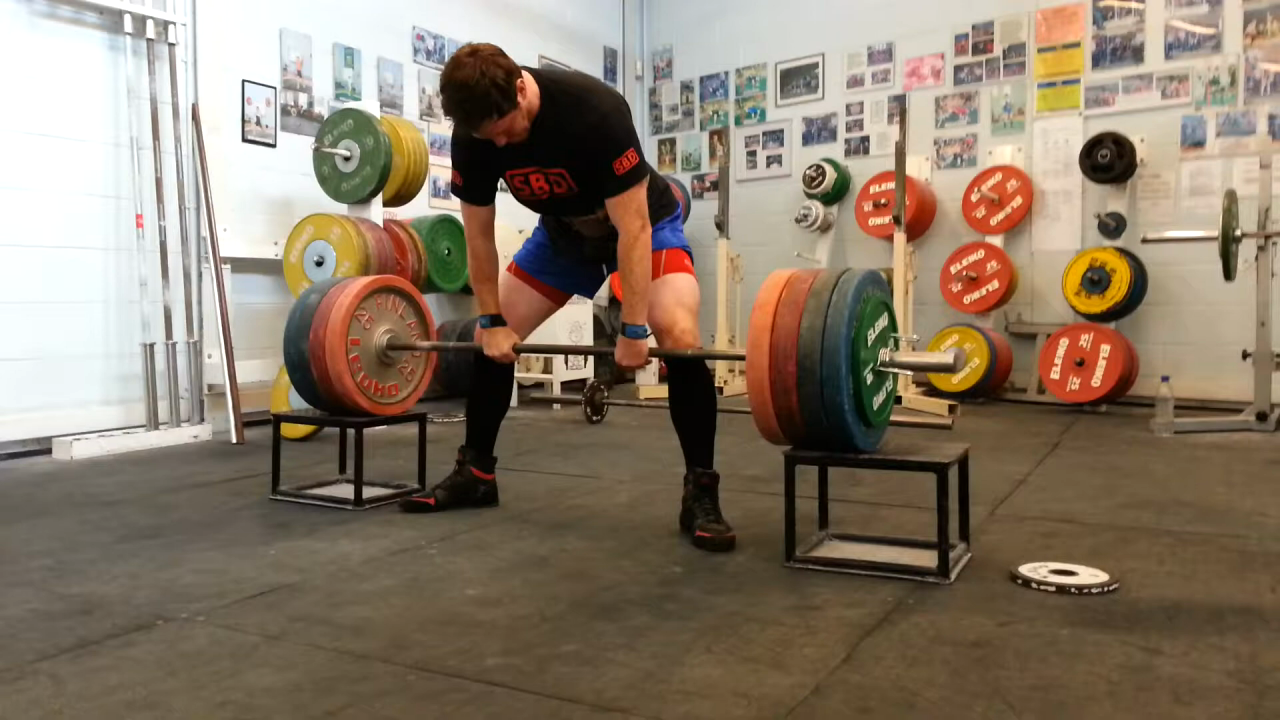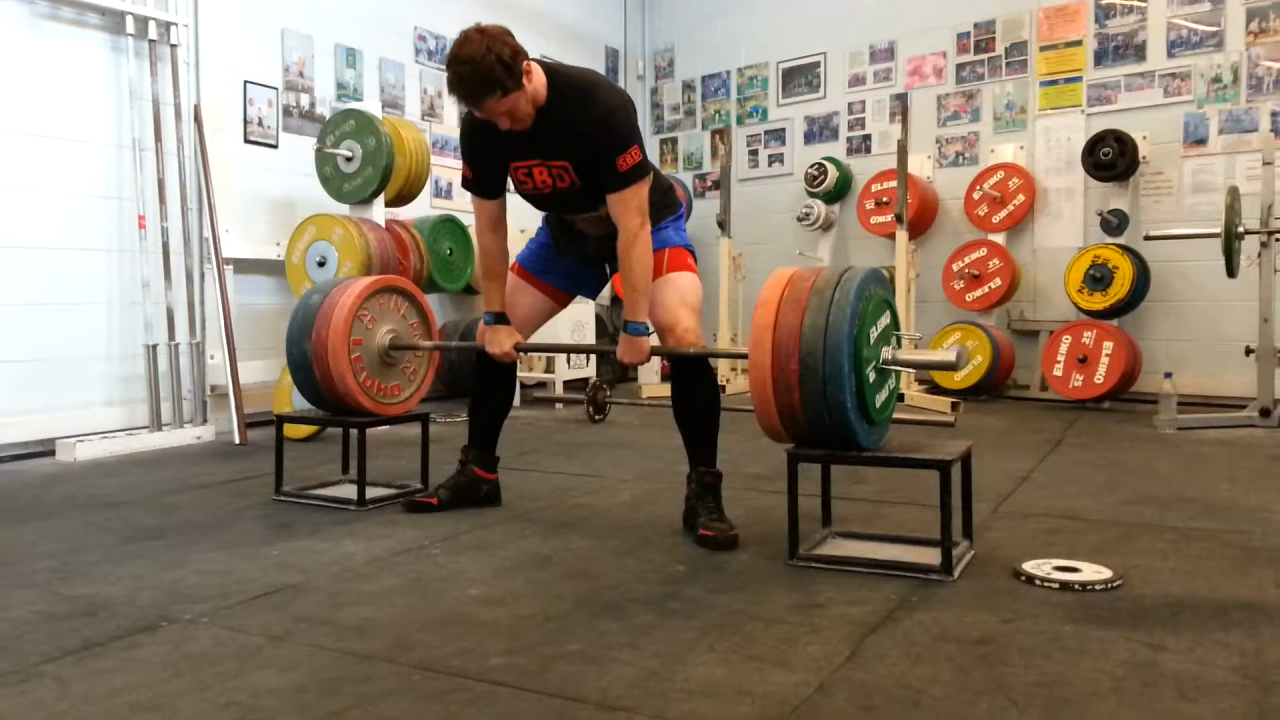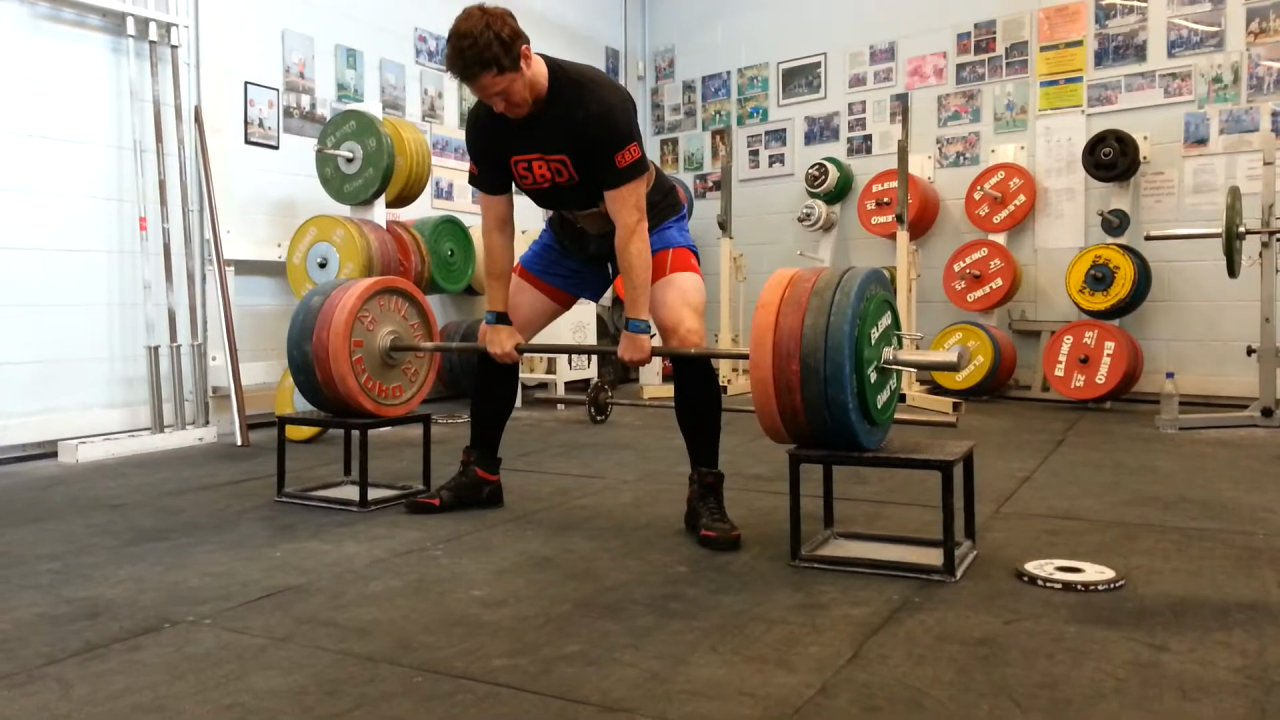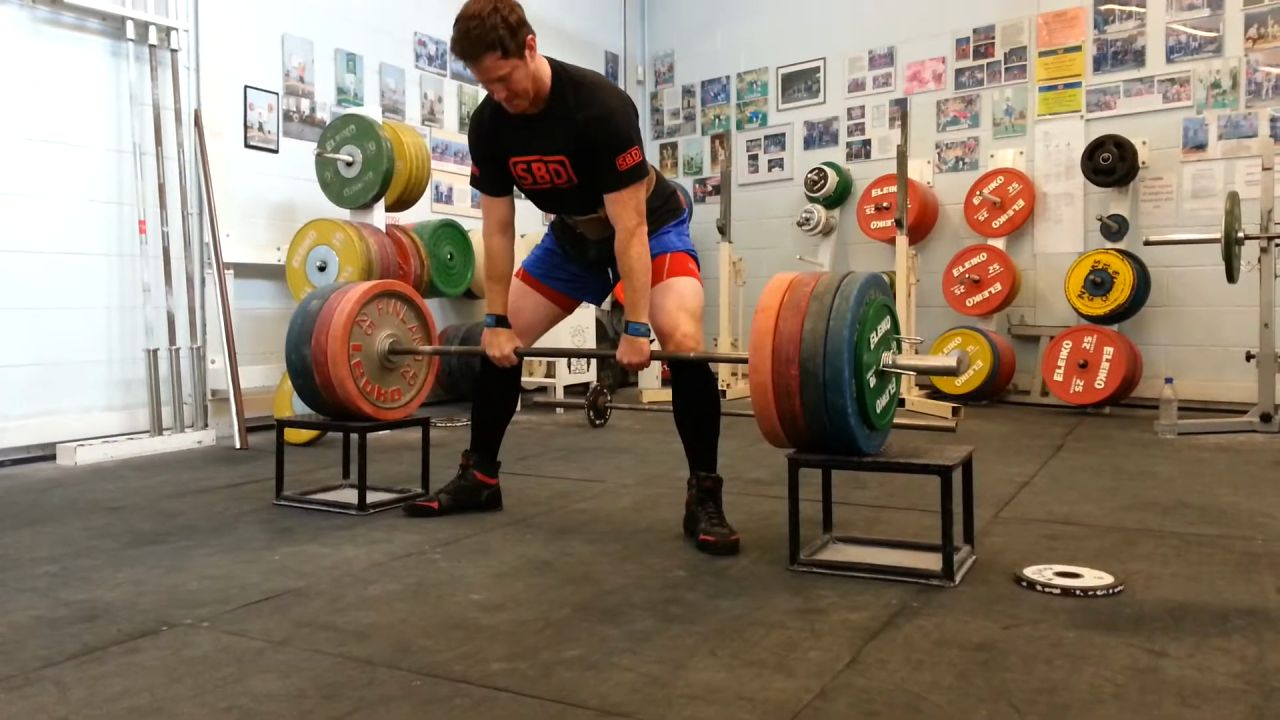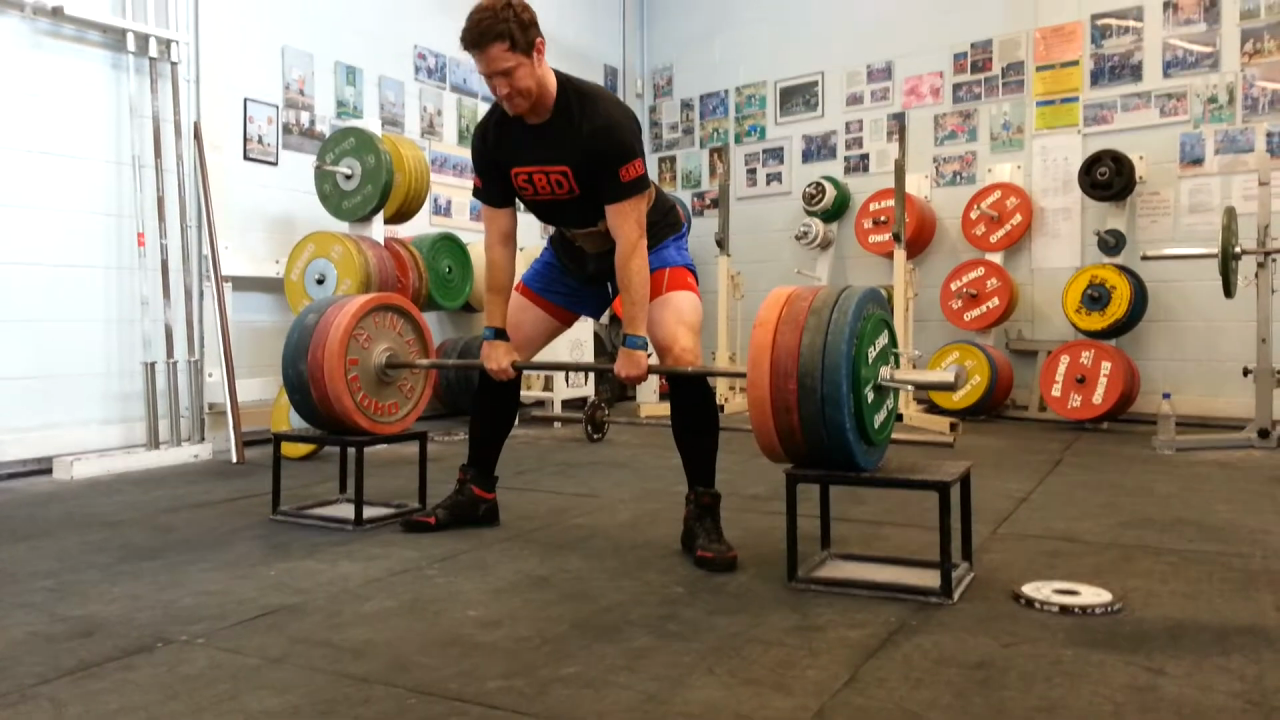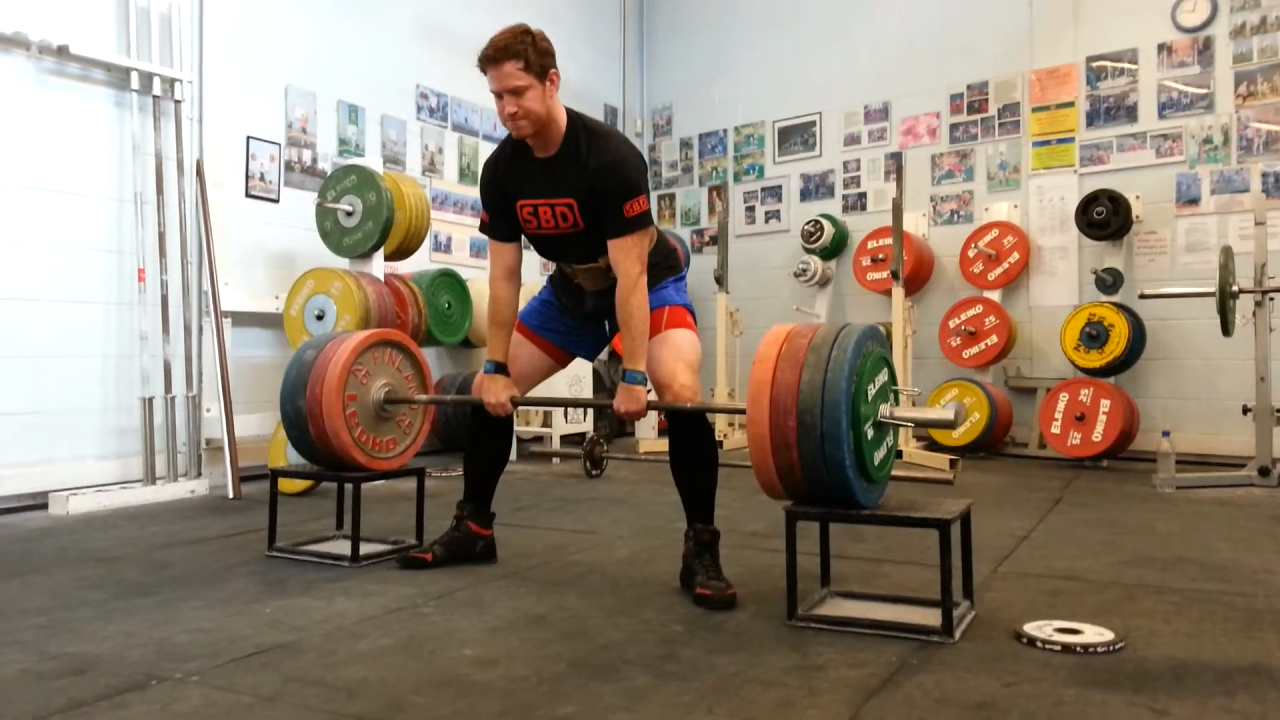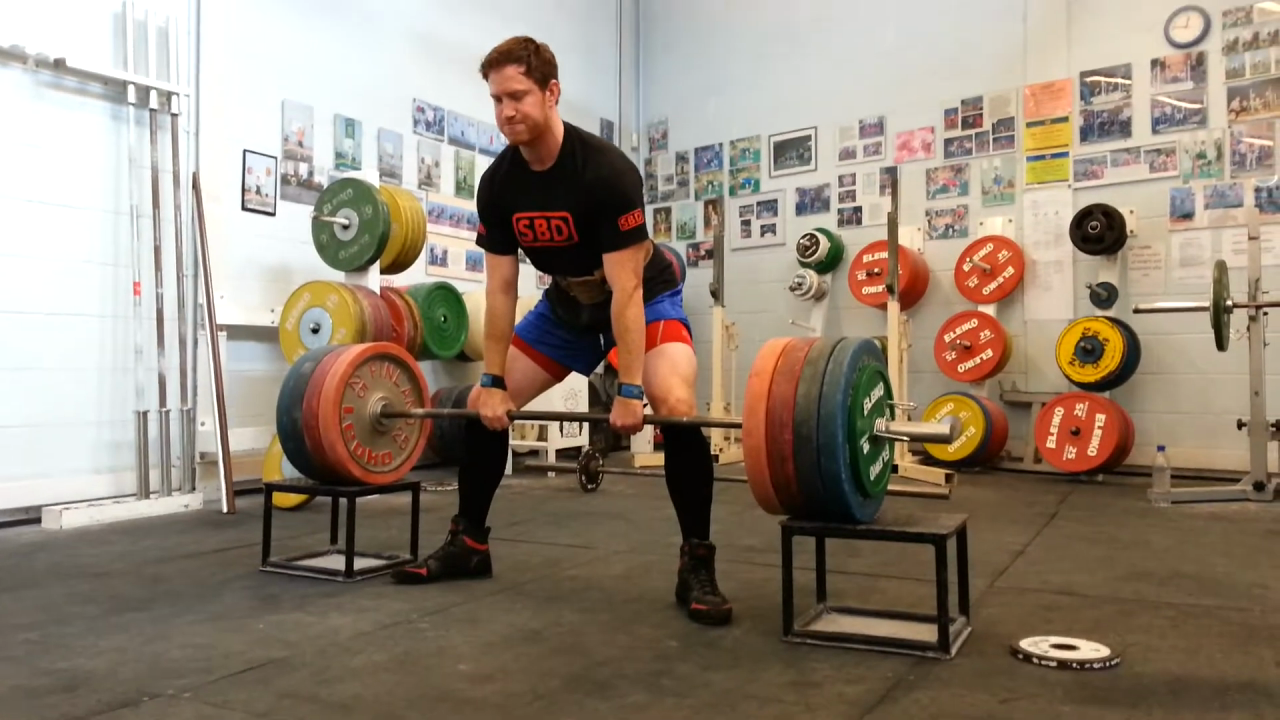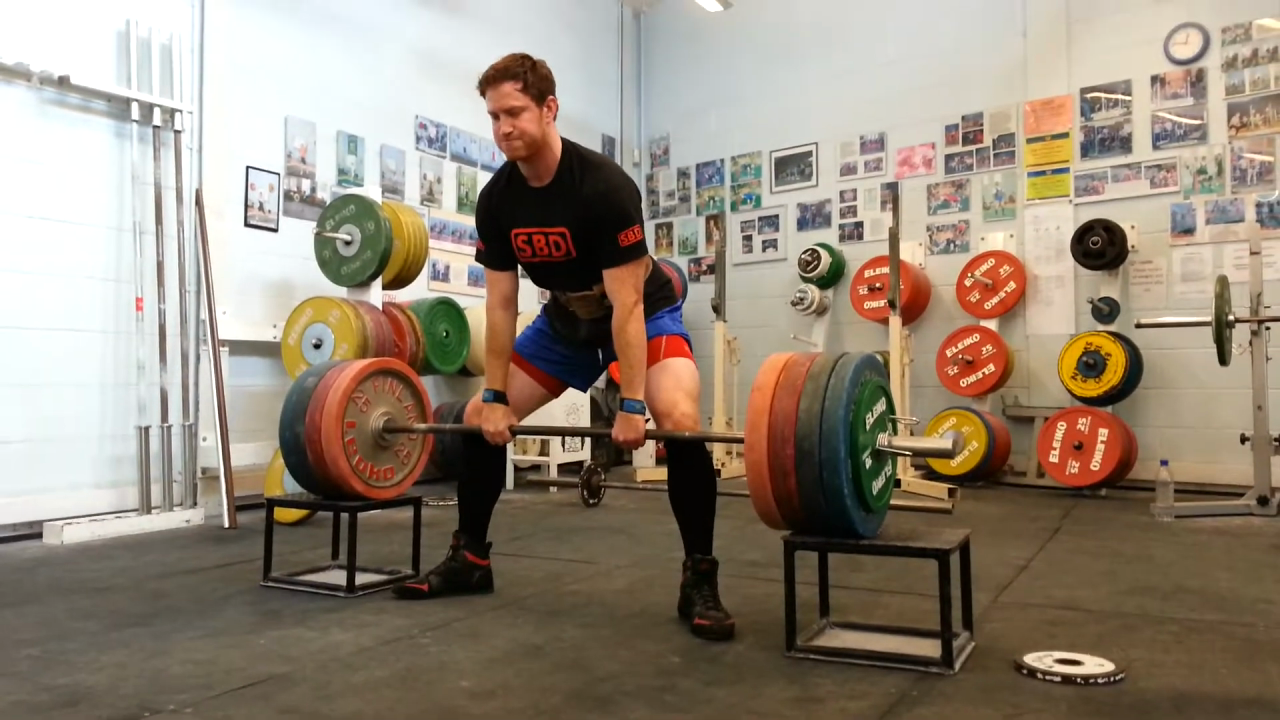
dt=0.3s
person 1, frame 1
left shoulder: (594, 110)
right shoulder: (472, 136)
left elbow: (632, 228)
right elbow: (479, 234)
left wrist: (633, 331)
right wrist: (490, 320)
left hip: (642, 223)
right hip: (563, 229)
left knee: (679, 336)
right knee: (494, 337)
left ankle: (701, 493)
right ankle: (475, 472)
person 1, frame 2
left shoulder: (600, 105)
right shoulder: (479, 127)
left elbow: (631, 224)
right elbow: (490, 228)
left wrist: (635, 326)
right wrist: (495, 318)
left hip: (646, 222)
right hip: (567, 229)
left knee: (682, 335)
right knee: (495, 338)
left ankle: (703, 492)
right ankle: (478, 472)
person 1, frame 3
left shoulder: (599, 102)
right shoulder: (485, 125)
left elbow: (630, 222)
right elbow: (496, 224)
left wrist: (636, 325)
right wrist: (497, 317)
left hip: (649, 223)
right hip: (570, 230)
left knee: (686, 335)
right knee: (497, 337)
left ankle: (705, 493)
right ankle: (480, 474)
person 1, frame 4
left shoulder: (600, 107)
right shoulder: (488, 124)
left elbow: (630, 226)
right elbow: (498, 227)
left wrist: (636, 328)
right wrist: (496, 321)
left hip: (651, 227)
right hip: (572, 236)
left knee: (682, 340)
right knee: (497, 342)
left ankle: (704, 497)
right ankle: (479, 476)
person 1, frame 5
left shoulder: (604, 120)
right shoulder: (492, 135)
left elbow: (630, 238)
right elbow: (499, 239)
left wrist: (633, 341)
right wrist: (496, 333)
left hip: (649, 243)
right hip: (571, 250)
left knee: (680, 354)
right knee: (496, 359)
left ankle: (702, 512)
right ankle: (476, 491)
person 1, frame 6
left shoulder: (611, 157)
right shoulder: (501, 169)
left elbow: (631, 275)
right elbow: (504, 273)
left wrist: (633, 377)
right wrist: (496, 367)
left hip: (650, 285)
right hip: (570, 290)
left knee: (679, 391)
right knee: (488, 392)
left ankle: (701, 550)
right ankle: (474, 528)
person 1, frame 7
left shoulder: (606, 171)
right shoulder: (498, 183)
left elbow: (627, 288)
right elbow: (501, 287)
left wrist: (629, 391)
right wrist: (494, 381)
left hip: (645, 299)
right hip: (566, 304)
left knee: (674, 405)
right knee: (484, 405)
left ankle: (696, 565)
right ankle: (469, 542)
person 1, frame 8
left shoulder: (604, 186)
right shoulder: (496, 199)
left elbow: (626, 304)
right elbow: (500, 303)
left wrist: (630, 406)
right wrist: (495, 395)
left hip: (644, 314)
right hip: (565, 319)
left knee: (678, 419)
right knee: (479, 418)
left ankle: (699, 580)
right ankle: (470, 558)
